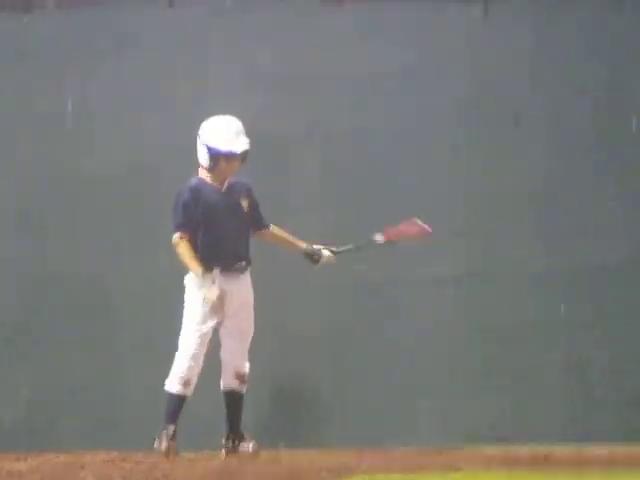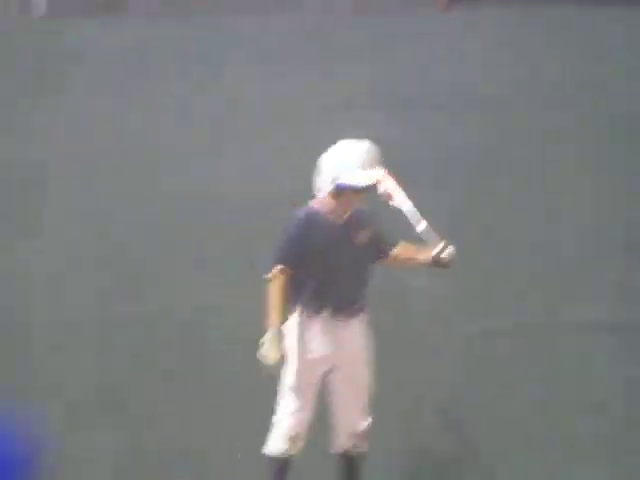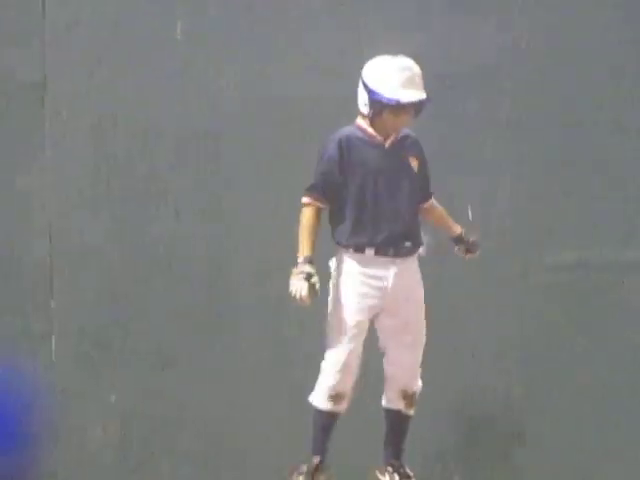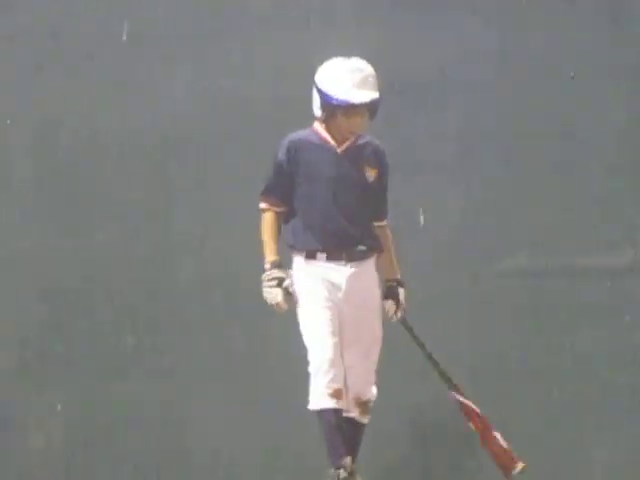
dt=0.3s
person 1, frame 1
left shoulder: (242, 190)
right shoulder: (193, 190)
left elbow: (262, 229)
right elbow: (181, 240)
left wrist: (306, 249)
right wrist: (203, 280)
left hip: (239, 282)
right hip: (206, 281)
left knee: (237, 360)
right knee: (190, 355)
left ankle: (234, 435)
right ankle: (168, 432)
person 1, frame 2
left shoulder: (361, 220)
right shoulder: (307, 221)
left elbow: (387, 251)
right elbow: (280, 274)
left wrist: (429, 256)
right wrist: (273, 331)
left hip: (351, 328)
right hip: (311, 328)
left knee: (354, 418)
right knee: (292, 413)
person 1, frame 3
left shoulder: (412, 147)
right shoulder: (343, 144)
left elbow: (423, 201)
right elbow: (313, 203)
left wrist: (458, 235)
right wrist: (304, 262)
left hip: (405, 269)
right hip: (356, 268)
left knee: (405, 369)
right knee: (339, 366)
person 1, frame 4
left shoulder: (373, 154)
right shoulder: (296, 148)
left elbow: (379, 223)
right elbow: (271, 209)
left wrist: (392, 282)
right wrist: (273, 269)
left hip: (361, 274)
right hip: (311, 270)
left knee: (361, 376)
right knee: (326, 363)
